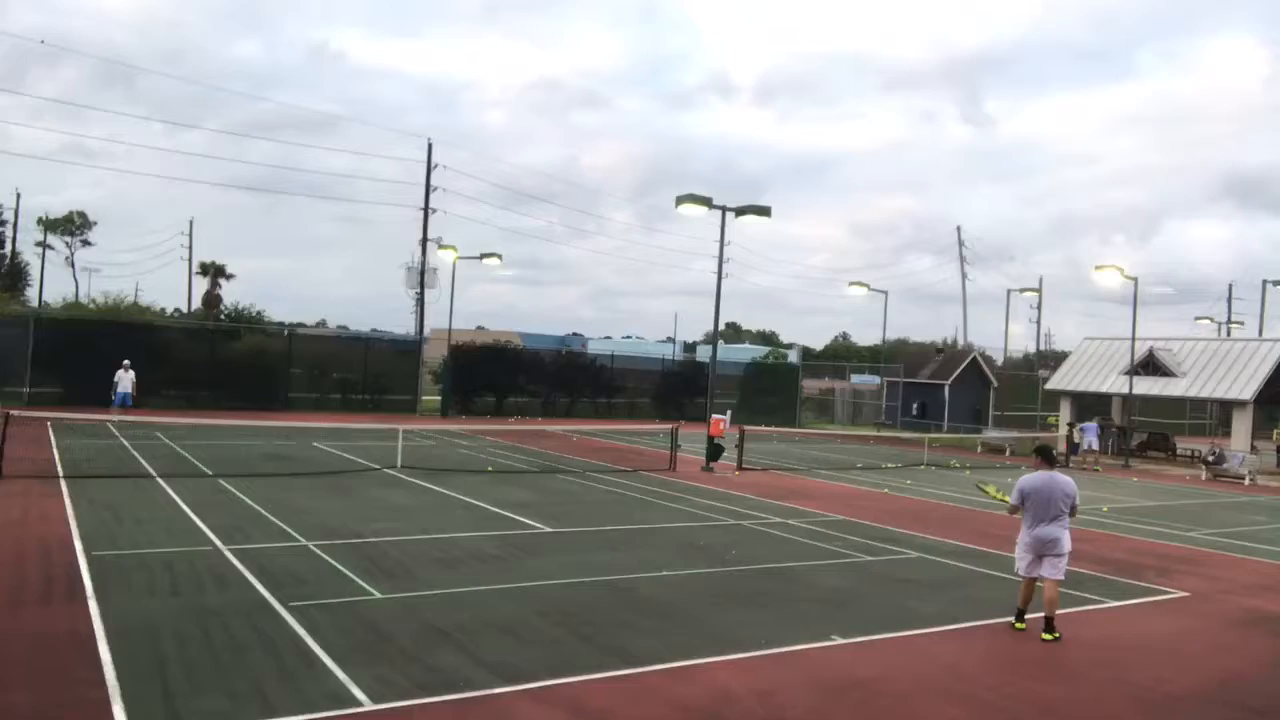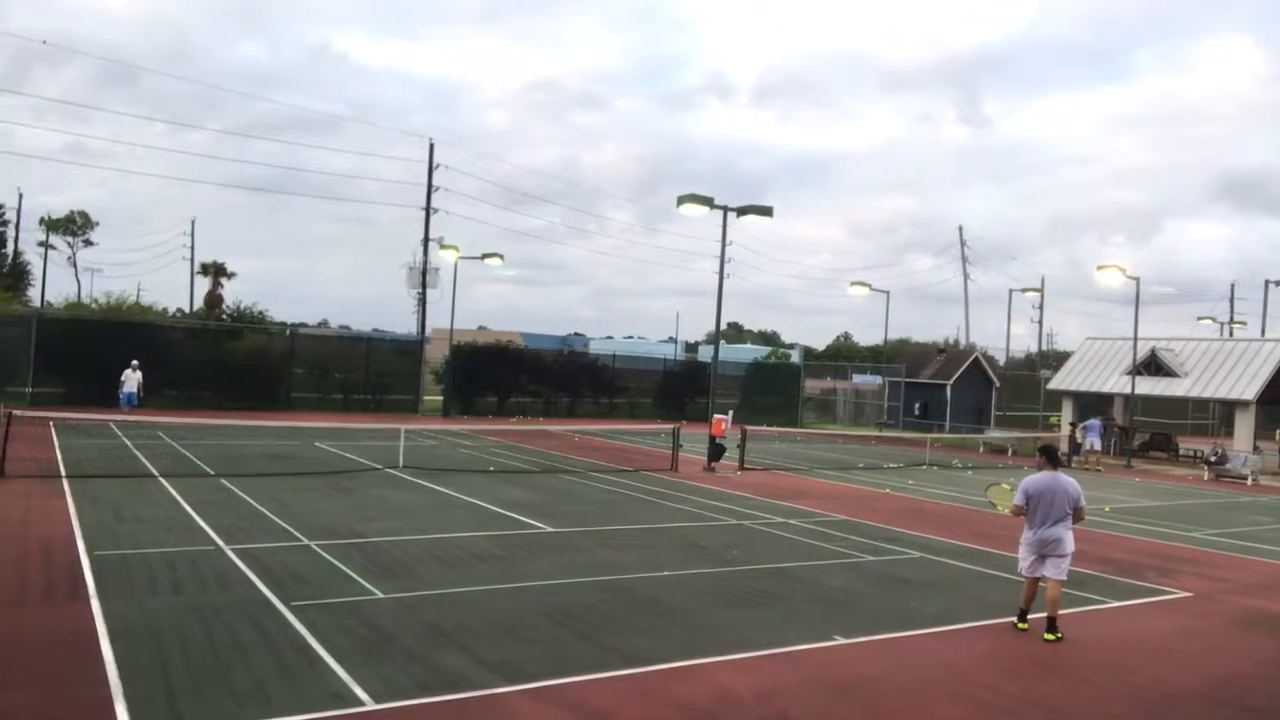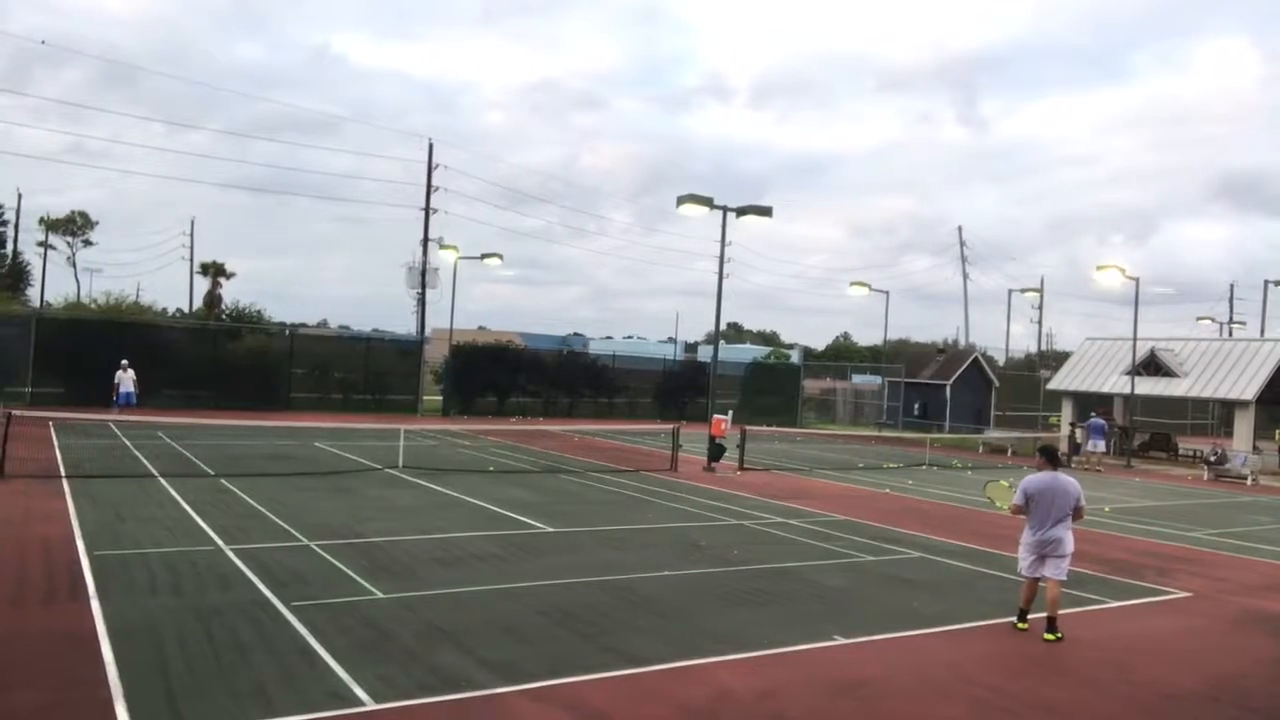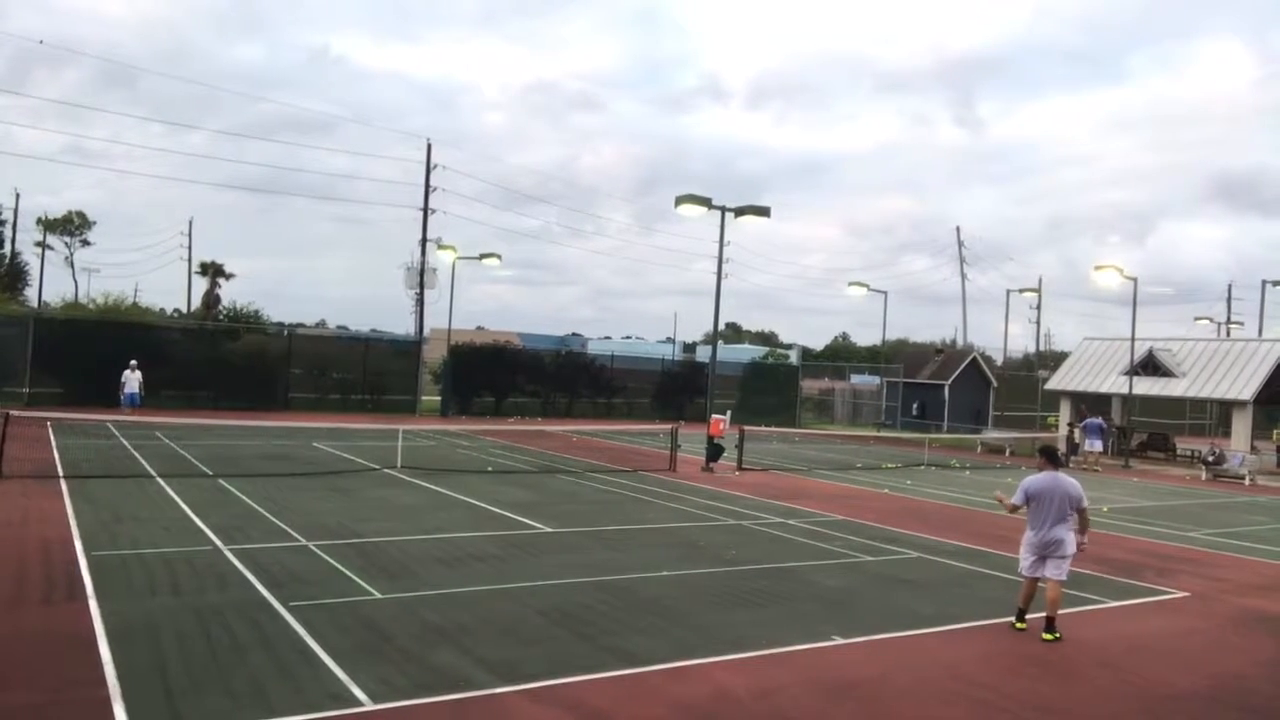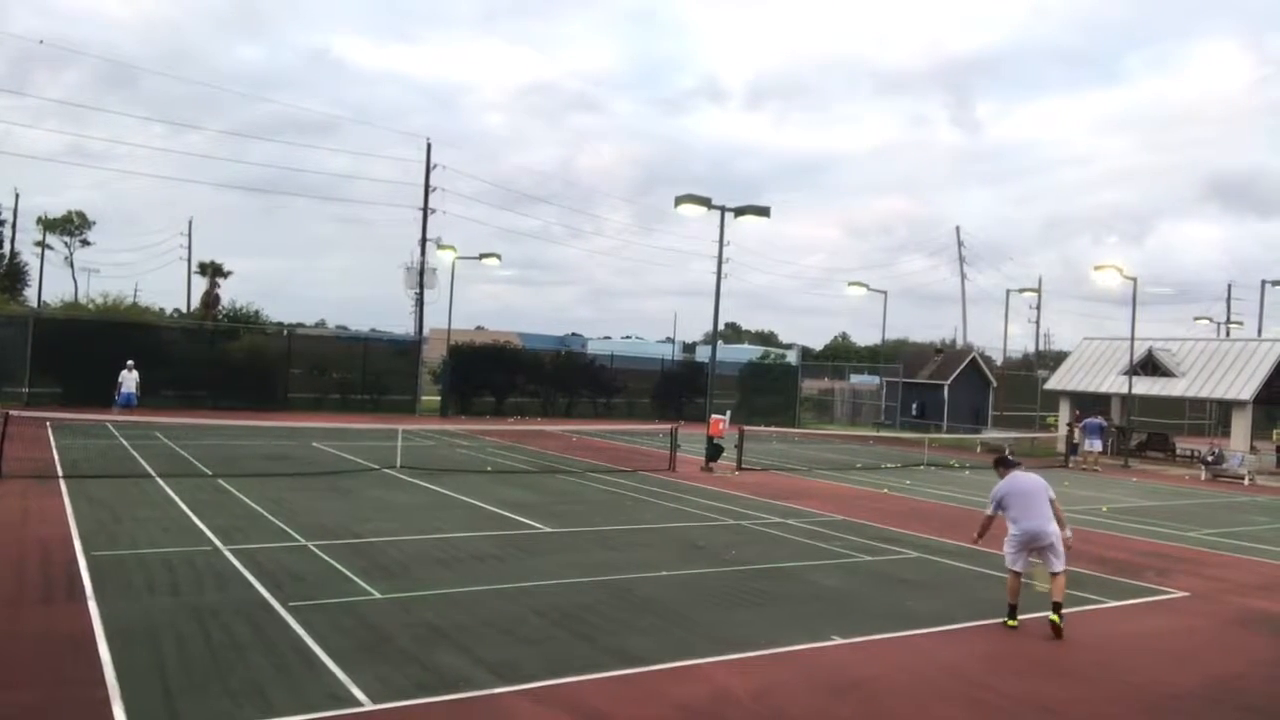
dt=1s
person 1, frame 1
left shoulder: (1025, 481)
right shoulder: (1069, 483)
left elbow: (1012, 510)
right elbow: (1073, 513)
left wrist: (1026, 507)
left hip: (1031, 537)
right hip: (1057, 538)
left knee: (1028, 579)
right knee: (1051, 582)
left ankle: (1019, 619)
right ankle: (1048, 628)
person 1, frame 2
left shoulder: (1029, 482)
right shoulder: (1072, 484)
left elbow: (1016, 511)
right elbow: (1081, 516)
left hip: (1034, 538)
right hip: (1060, 539)
left knee: (1031, 579)
right knee: (1054, 583)
left ankle: (1022, 619)
right ankle: (1051, 628)
person 1, frame 3
left shoulder: (1029, 482)
right shoulder: (1072, 484)
left elbow: (1015, 510)
right elbow: (1080, 514)
left hip: (1034, 539)
right hip: (1060, 540)
left knee: (1030, 579)
right knee: (1054, 582)
left ankle: (1022, 619)
right ankle: (1051, 629)
person 1, frame 4
left shoulder: (1030, 482)
right shoulder: (1074, 485)
left elbow: (1012, 508)
right elbow: (1083, 517)
left wrist: (1002, 499)
right wrist: (1082, 537)
left hip: (1035, 540)
right hip: (1061, 541)
left knee: (1030, 579)
right knee: (1054, 582)
left ankle: (1020, 619)
right ankle: (1049, 628)
person 1, frame 5
left shoulder: (1000, 488)
right shoulder: (1038, 479)
left elbow: (989, 519)
right elbow: (1056, 508)
left wrist: (979, 535)
right wrist: (1066, 532)
left hip: (1020, 533)
right hip: (1047, 531)
left knee: (1014, 572)
right knee: (1058, 573)
left ankle: (1012, 616)
right ankle: (1056, 613)
